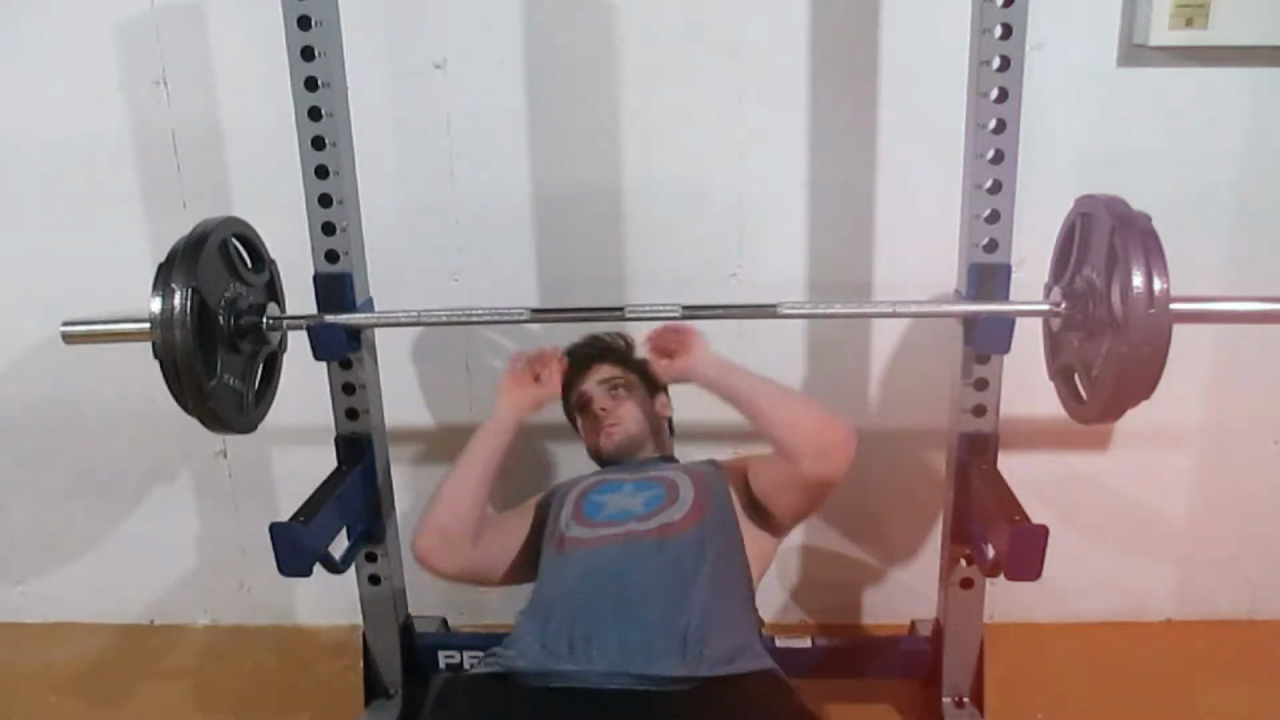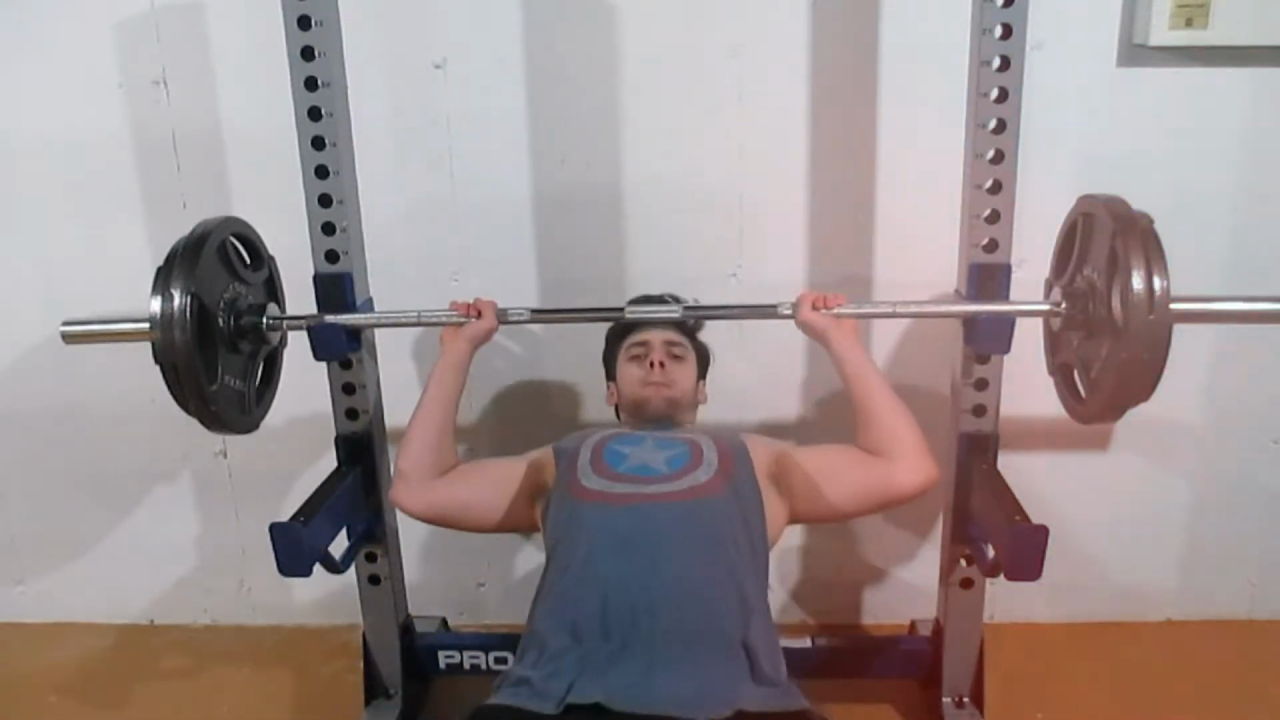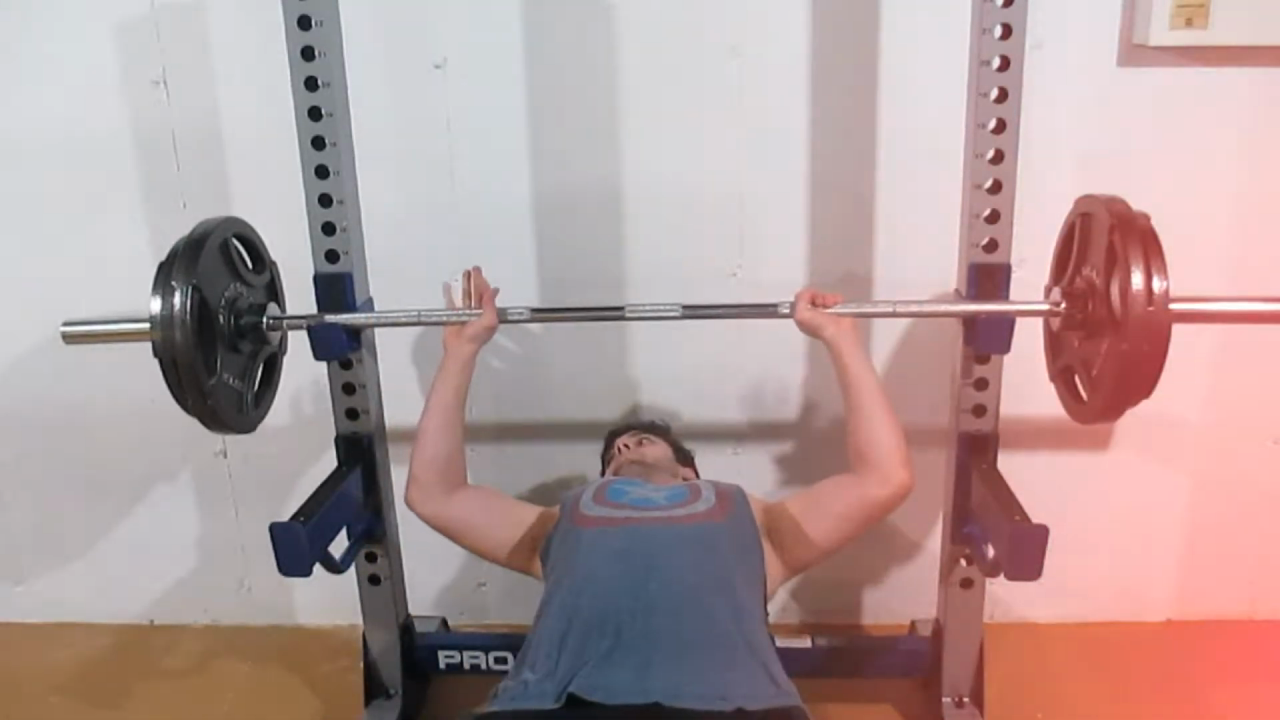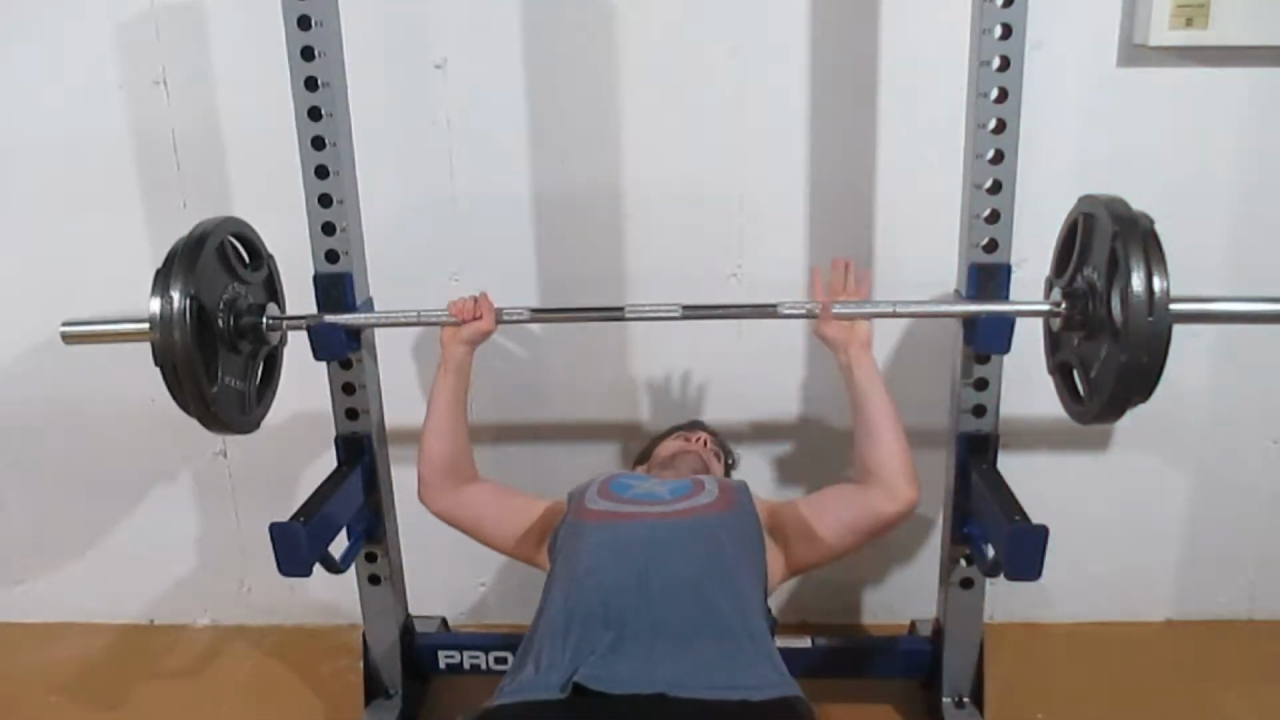
dt=1s
person 1, frame 1
left shoulder: (732, 485)
right shoulder: (553, 504)
left elbow: (829, 447)
right elbow: (441, 550)
left wrist: (704, 366)
right wrist: (509, 412)
person 1, frame 2
left shoulder: (753, 461)
right shoulder: (559, 465)
left elbow: (908, 467)
right elbow: (416, 486)
left wrist: (838, 338)
right wrist: (458, 349)
person 1, frame 3
left shoulder: (747, 516)
right shoulder: (561, 521)
left elbow: (884, 477)
right elbow: (432, 491)
left wrist: (839, 338)
right wrist: (462, 348)
person 1, frame 4
left shoulder: (754, 516)
right shoulder: (572, 513)
left elbow: (890, 492)
right elbow: (444, 486)
left wrist: (852, 351)
right wrist: (458, 352)
